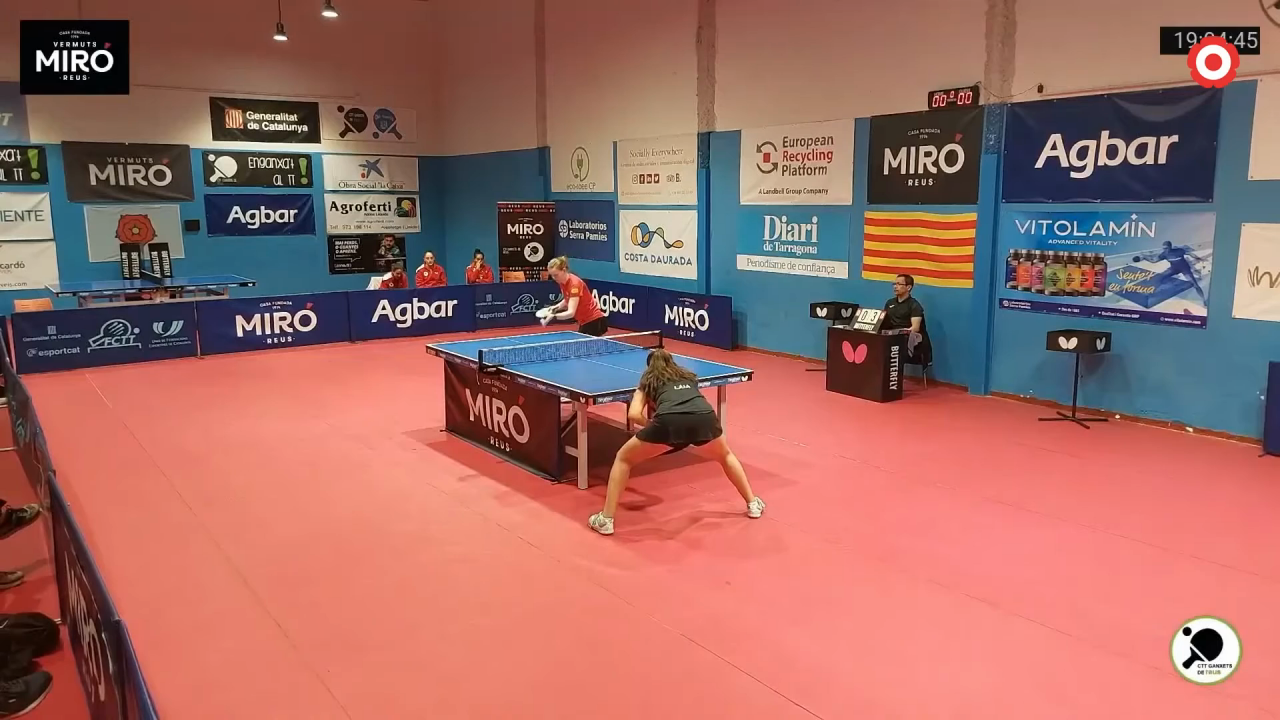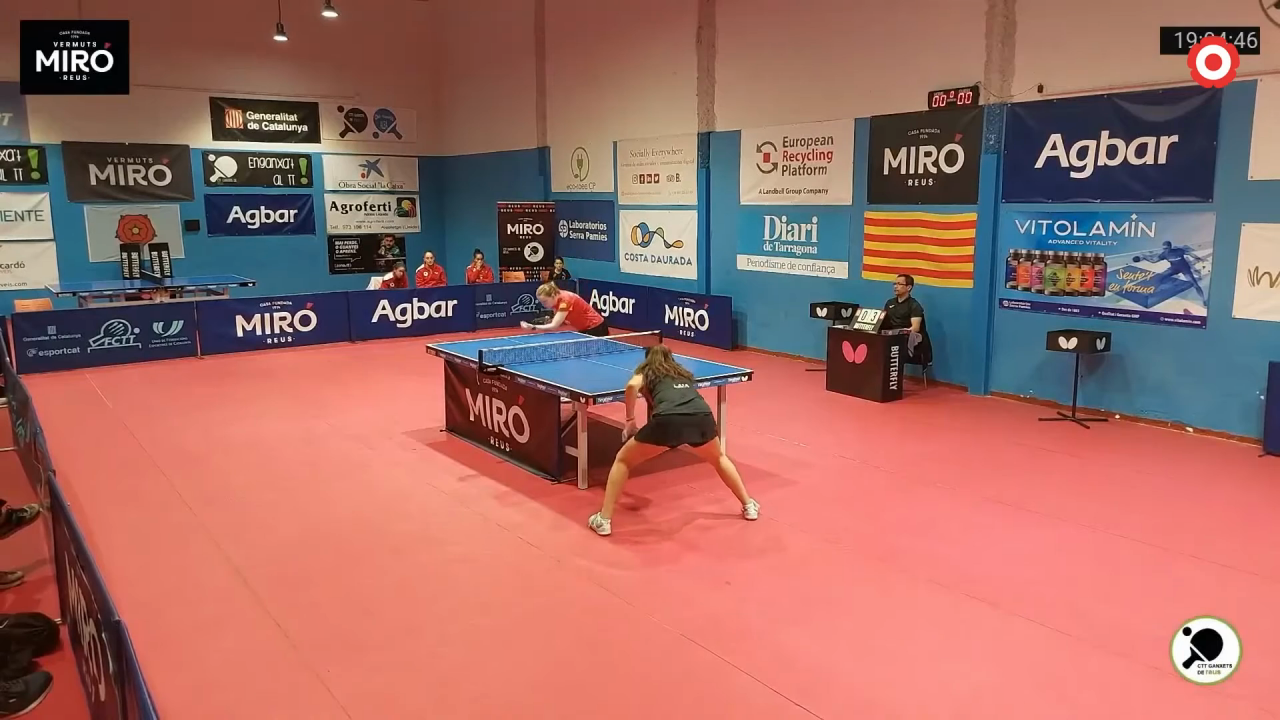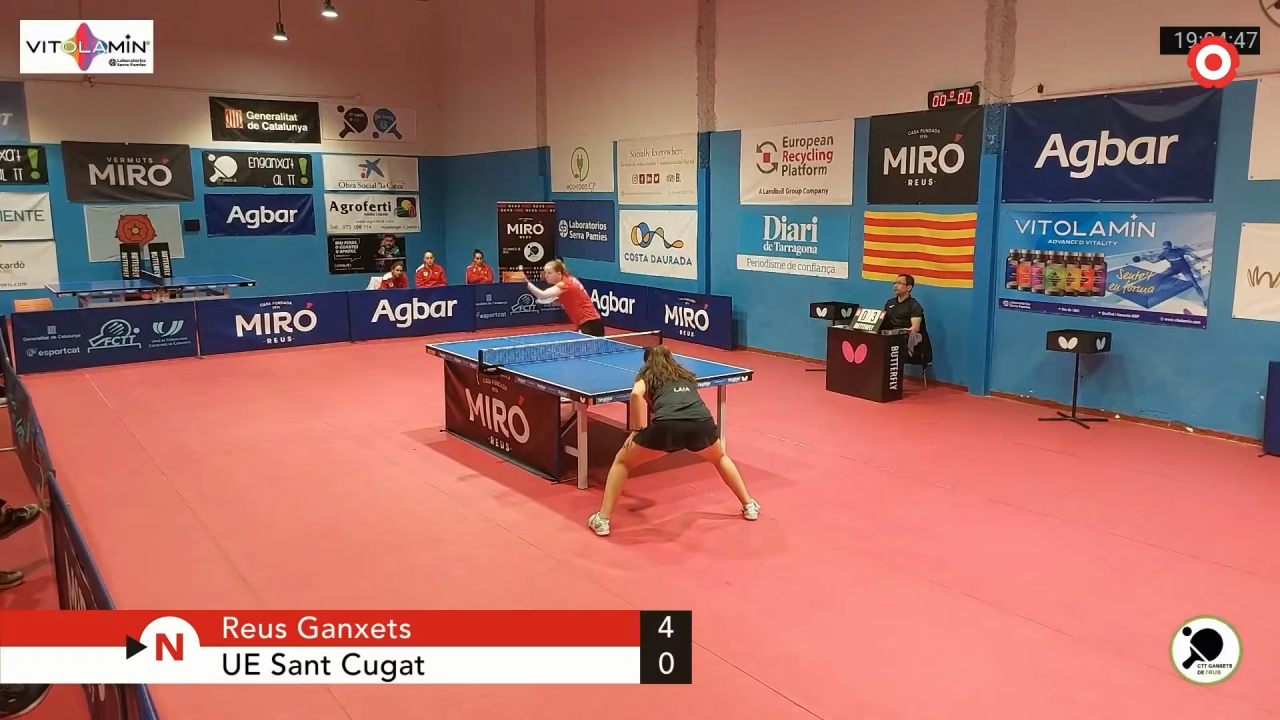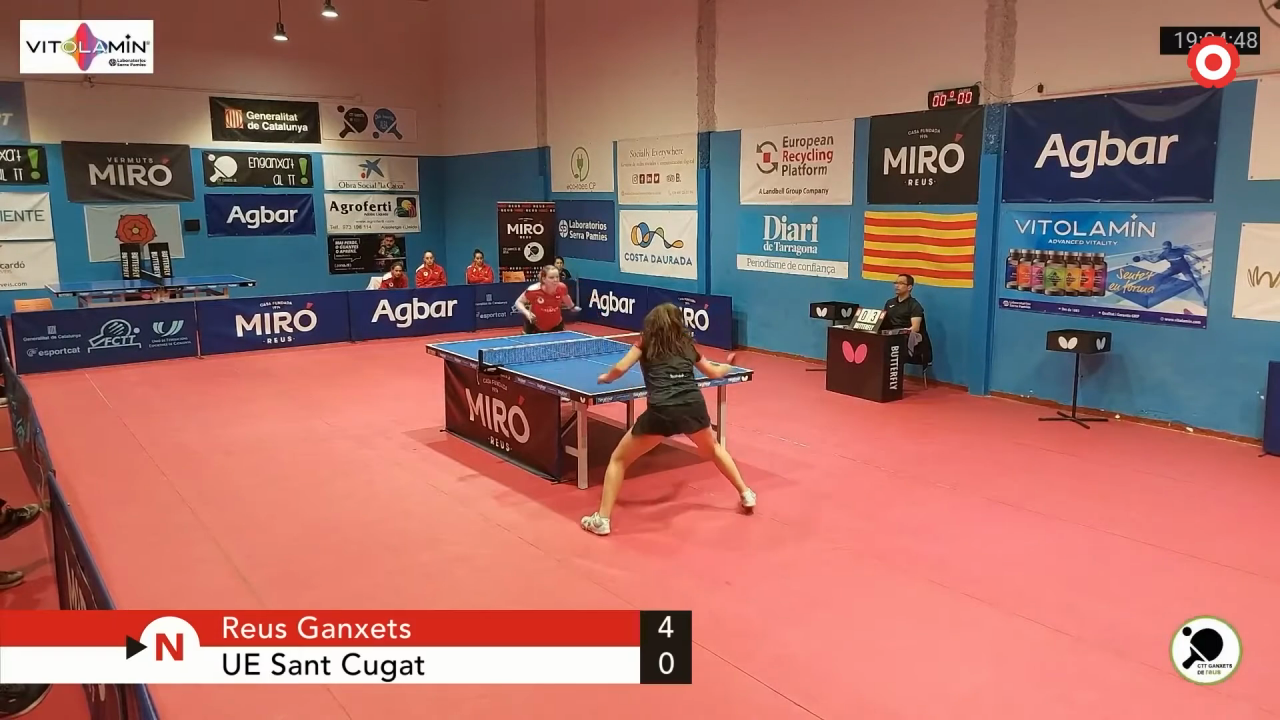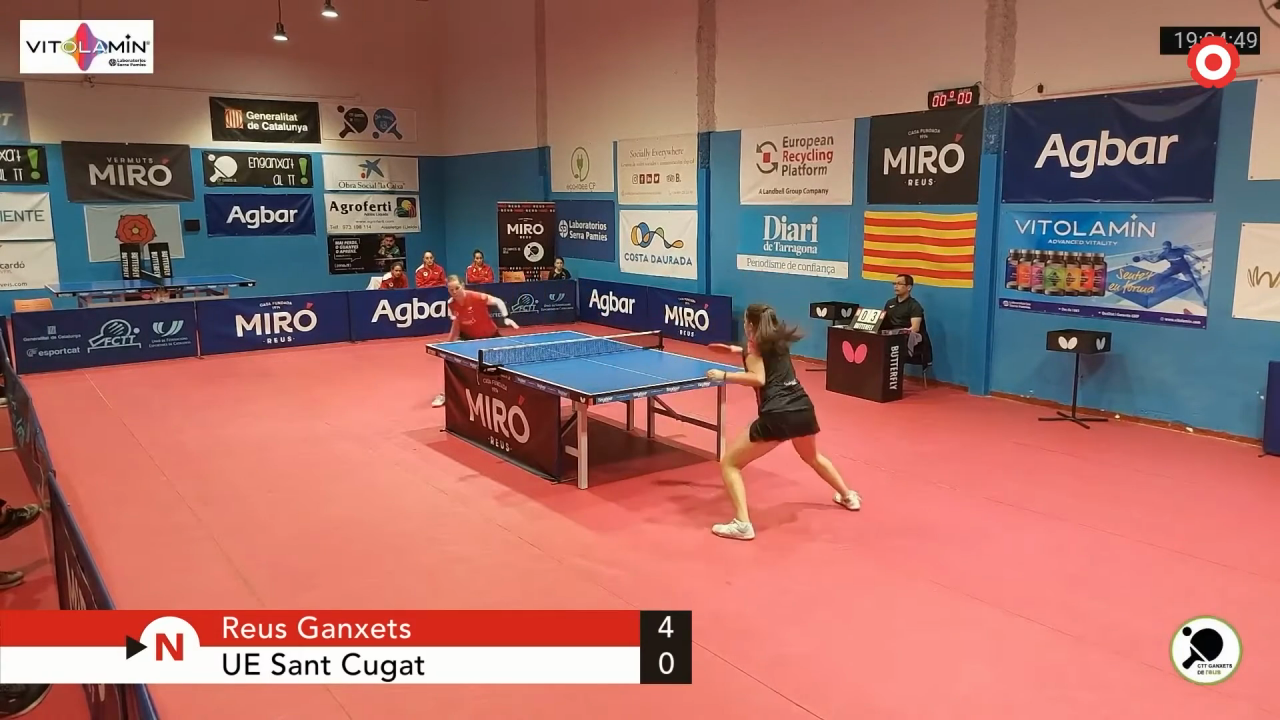
dt=1s
person 1, frame 1
left shoulder: (649, 380)
right shoulder: (688, 376)
left elbow: (634, 415)
left wrist: (652, 424)
left hip: (670, 420)
right hip: (703, 417)
left knee: (623, 459)
right knee: (725, 455)
left ankle: (606, 519)
right ankle: (752, 504)
person 1, frame 2
left shoulder: (646, 371)
right shoulder: (683, 373)
left elbow: (632, 385)
left wrist: (630, 420)
left hip: (668, 420)
right hip: (702, 417)
left knee: (623, 460)
right knee: (718, 459)
left ankle: (604, 520)
right ankle: (748, 505)
person 1, frame 3
left shoulder: (647, 375)
right shoulder: (686, 375)
left elbow: (636, 394)
left wrist: (637, 430)
left hip: (667, 426)
right hip: (701, 423)
left knee: (622, 461)
right knee: (720, 458)
left ankle: (603, 520)
right ankle: (748, 505)
person 1, frame 4
left shoulder: (645, 343)
right shoulder: (687, 345)
left elbow: (620, 368)
right elbow: (714, 373)
left wrist: (606, 378)
right wrist: (727, 366)
left hip: (661, 411)
right hip: (693, 406)
left knee: (618, 459)
right knee: (713, 448)
left ankle: (602, 519)
right ankle: (745, 494)
person 1, frame 5
left shoulder: (755, 344)
right shoulder: (778, 343)
left elbow: (758, 379)
left wrist: (723, 375)
right wrist: (742, 352)
left hip: (776, 416)
right hip: (804, 411)
left knee: (729, 465)
right knee: (813, 457)
left ankle: (742, 524)
right ankle: (848, 496)
